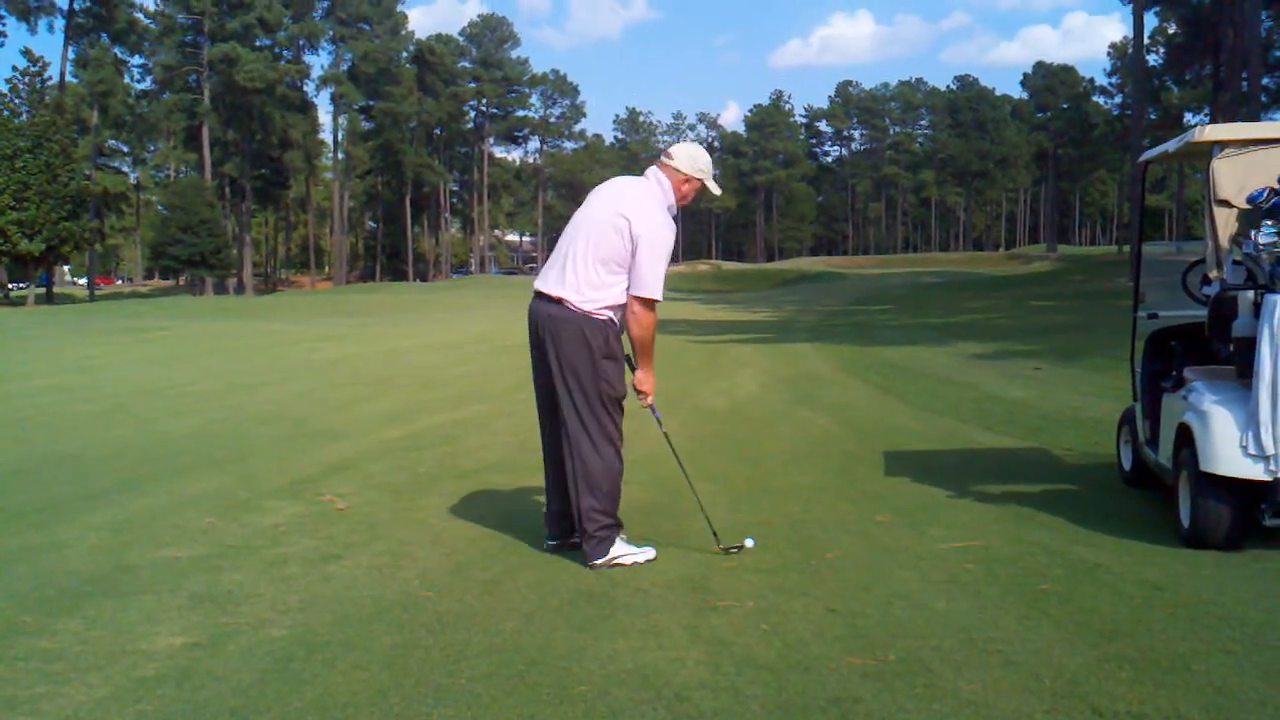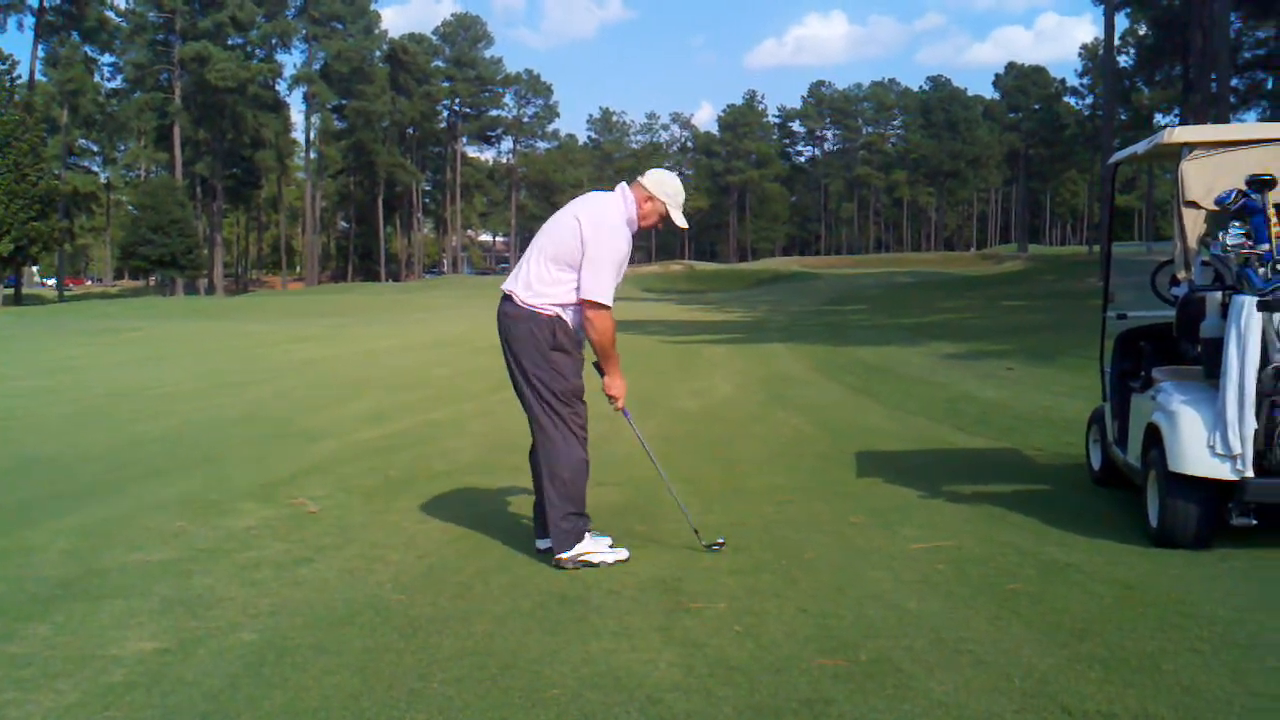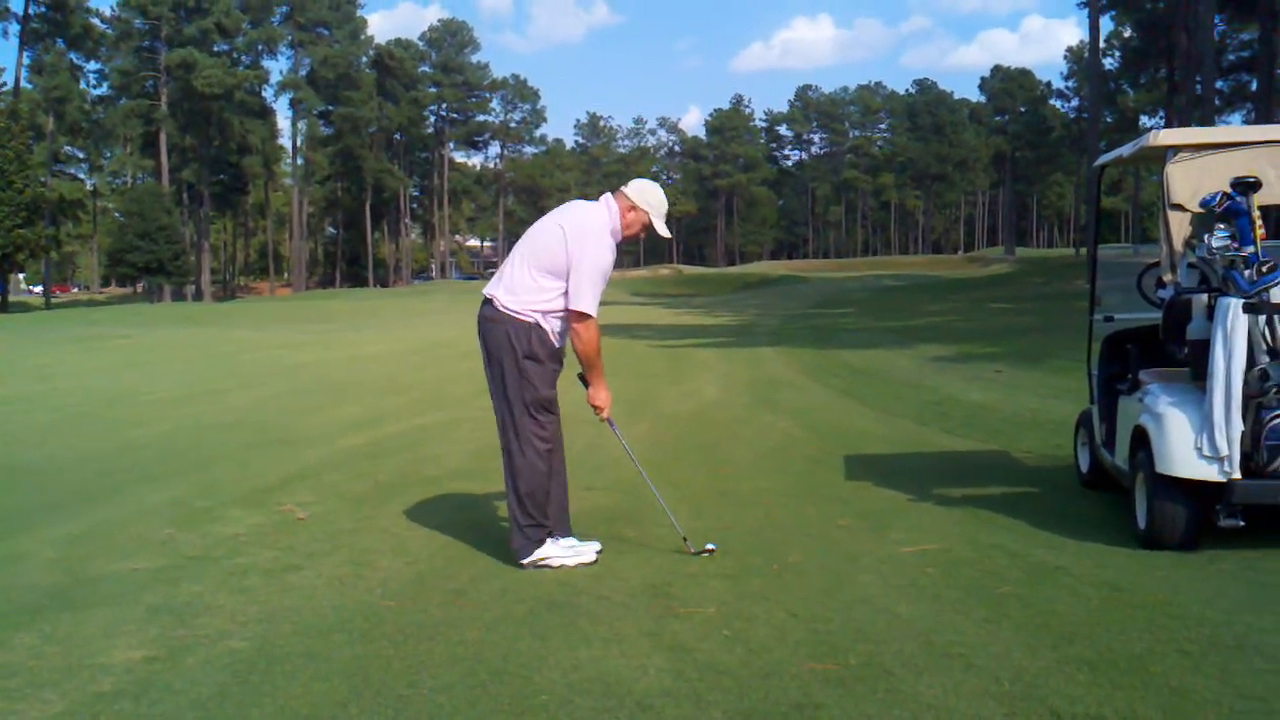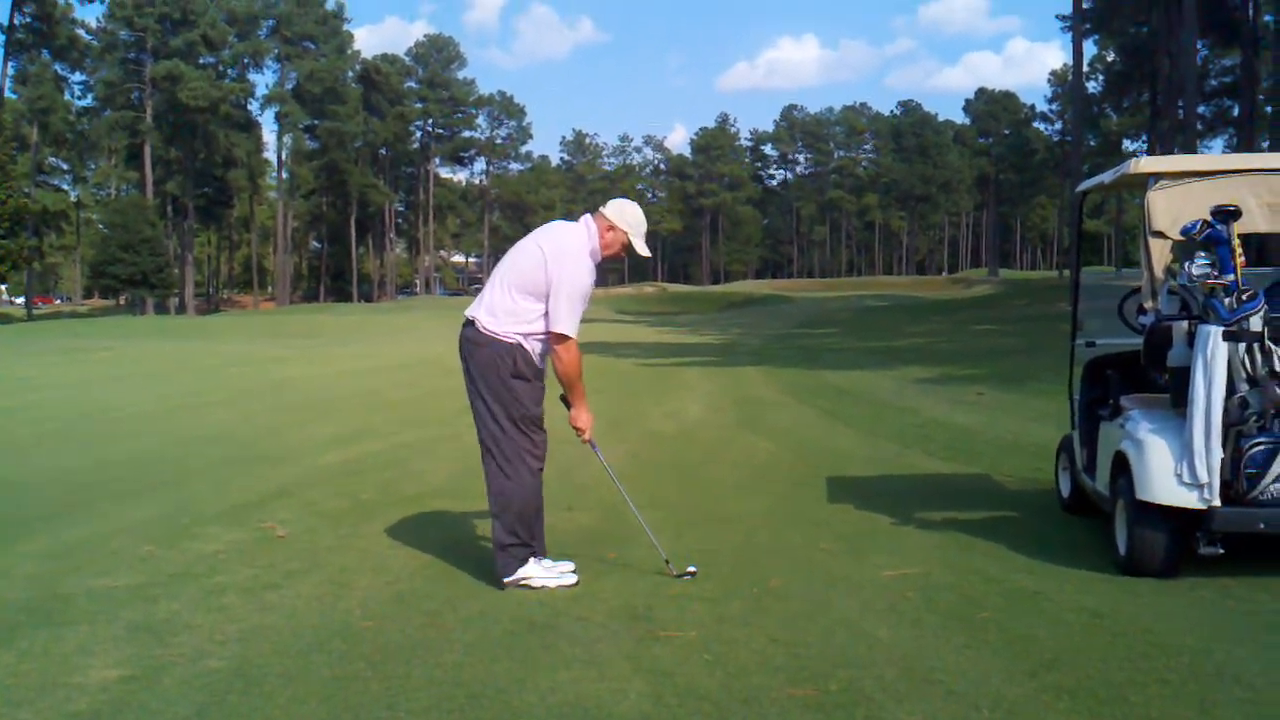
dt=0.4s
person 1, frame 1
left shoulder: (615, 187)
right shoulder: (657, 221)
right elbow: (640, 305)
right wrist: (645, 369)
left hip: (545, 307)
right hip: (583, 324)
left knee: (563, 427)
right knee: (596, 435)
left ankle: (562, 528)
right ankle: (602, 543)
person 1, frame 2
left shoulder: (599, 203)
right shoulder: (613, 228)
right elbow: (595, 310)
right wrist: (613, 372)
left hip: (524, 314)
right hip: (539, 323)
left knee: (552, 426)
right knee: (564, 427)
left ankle: (552, 528)
right ankle: (571, 539)
person 1, frame 3
left shoulder: (583, 212)
right shoulder: (598, 238)
right elbow: (582, 321)
right wrist: (598, 383)
left hip: (509, 321)
right hip: (518, 330)
left knee: (542, 432)
right knee: (534, 435)
left ankle: (550, 532)
right ankle: (534, 543)
person 1, frame 4
left shoulder: (563, 232)
right shoulder: (577, 259)
right elbow: (563, 343)
right wrist: (580, 405)
left hip: (492, 341)
right hip: (501, 350)
left knee: (522, 452)
right knee: (519, 454)
left ankle: (526, 553)
right ankle: (518, 562)
